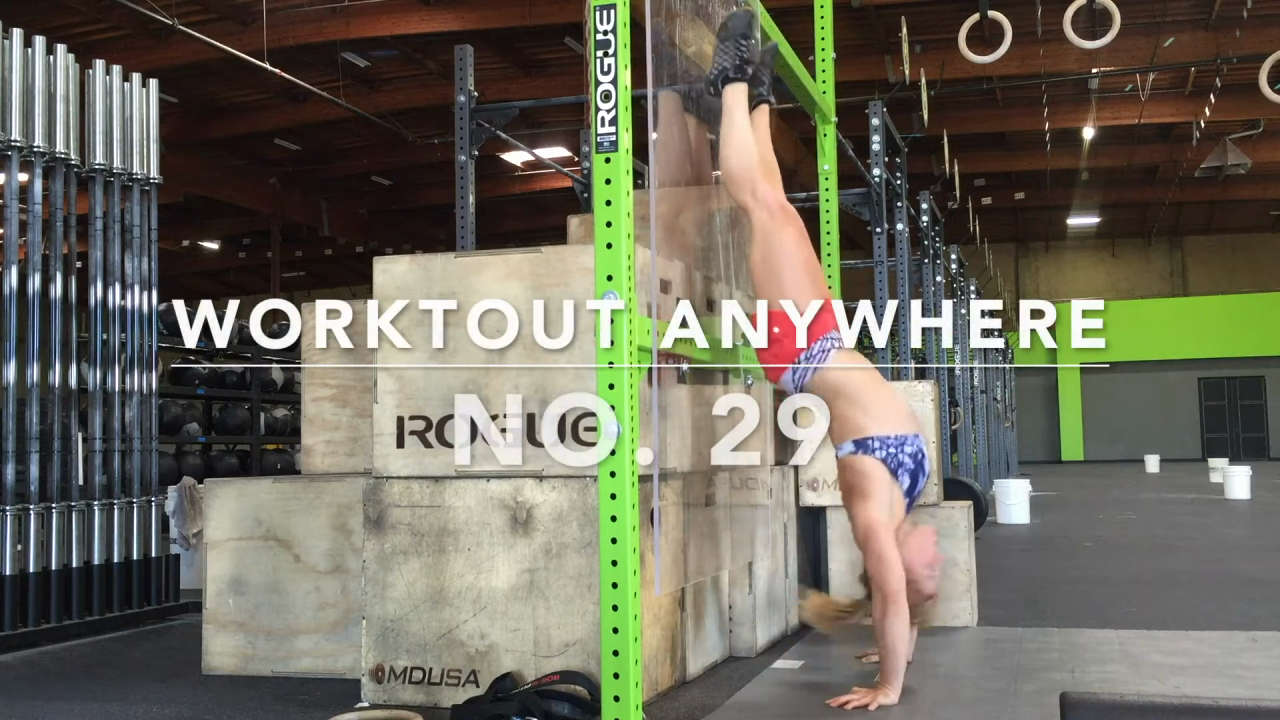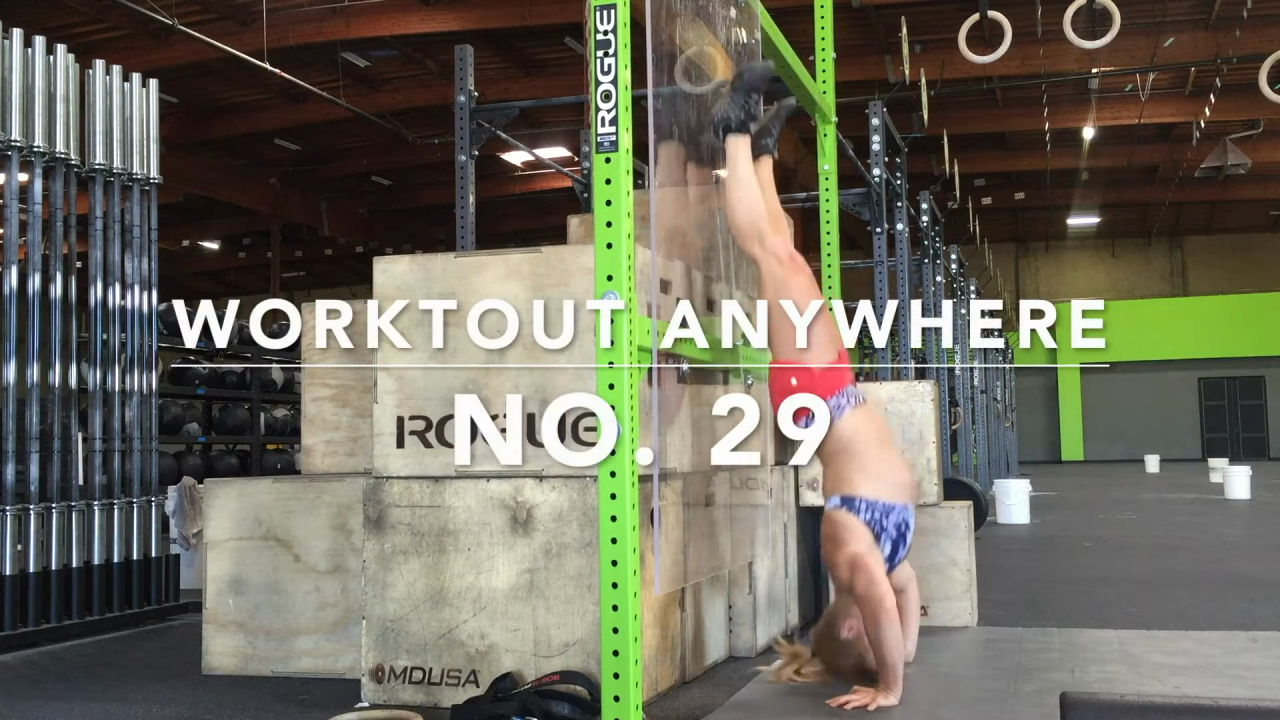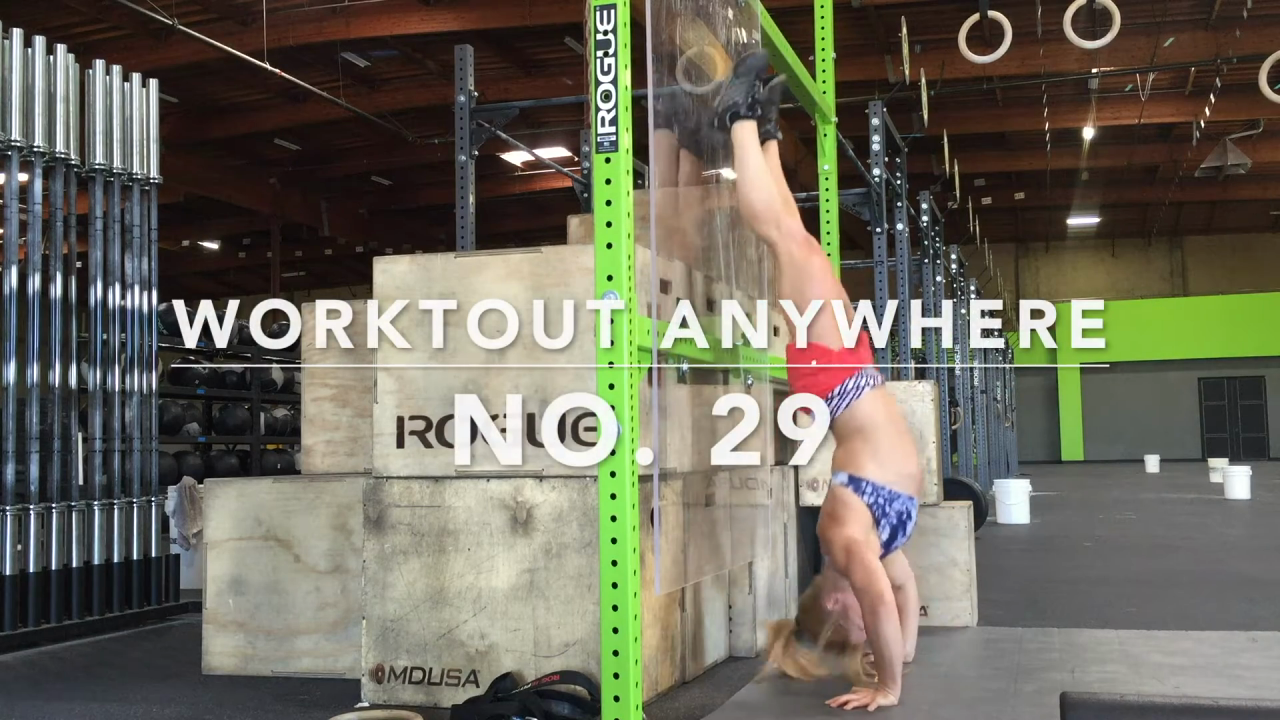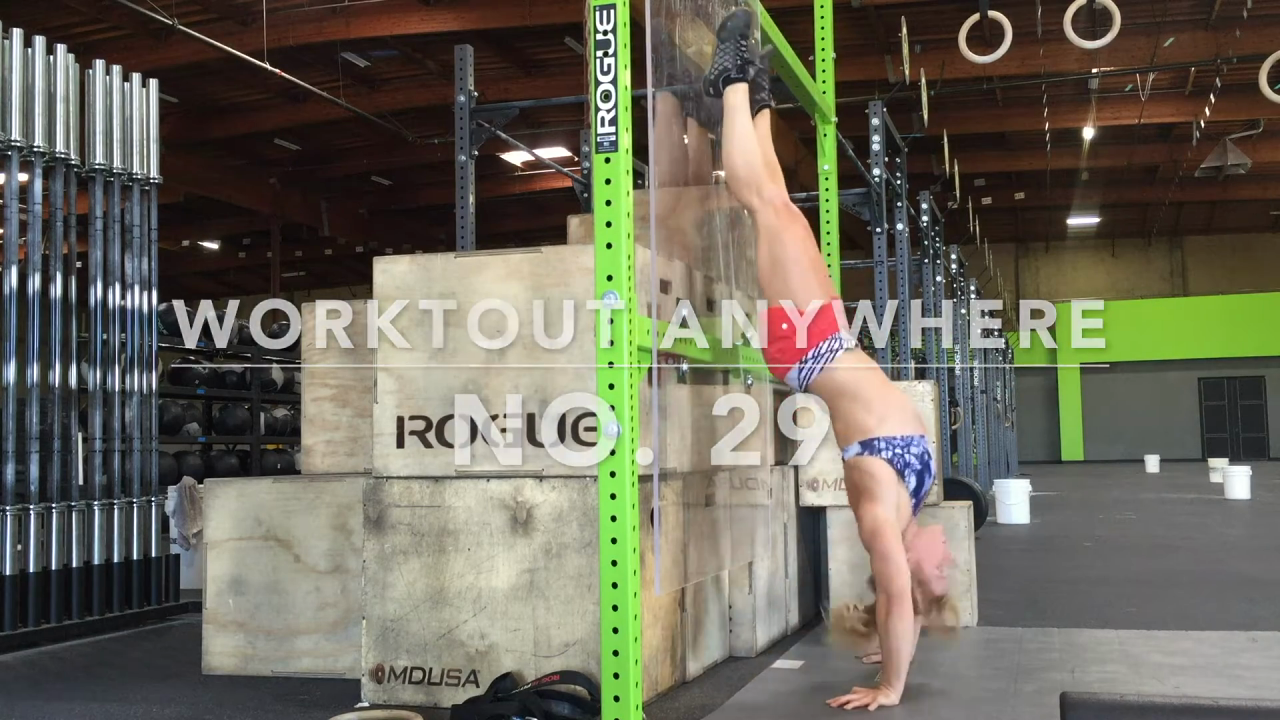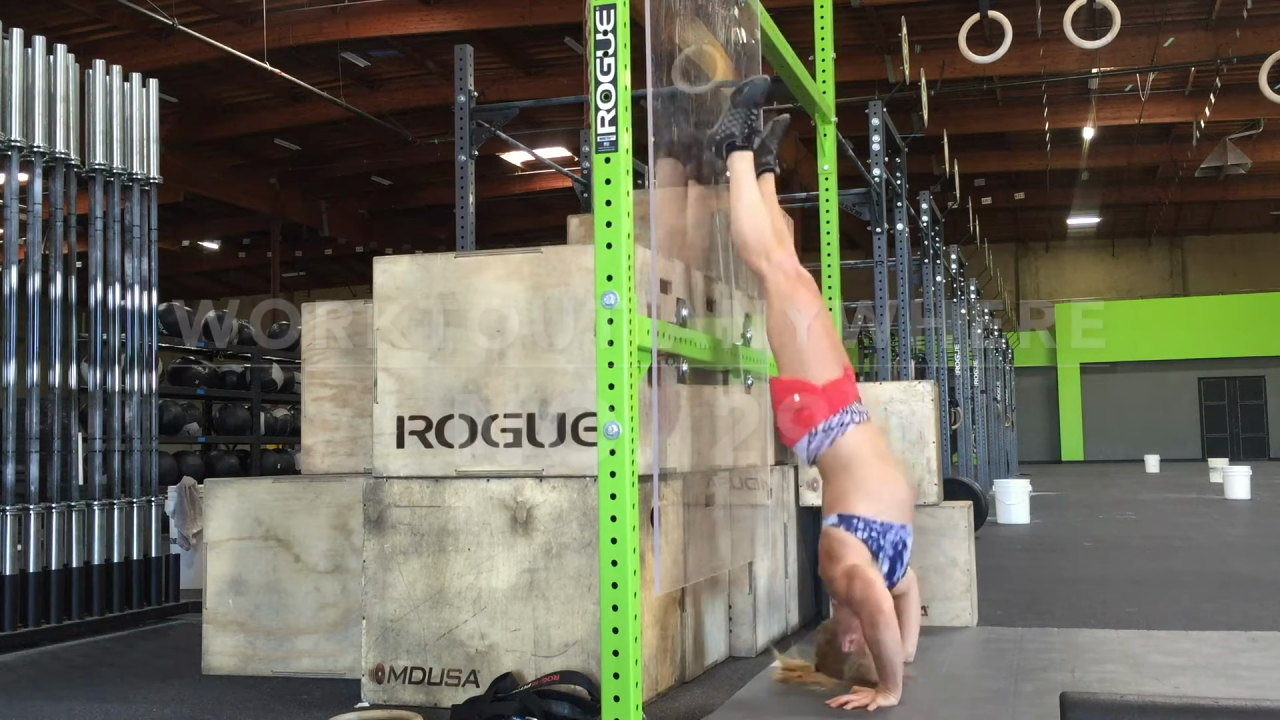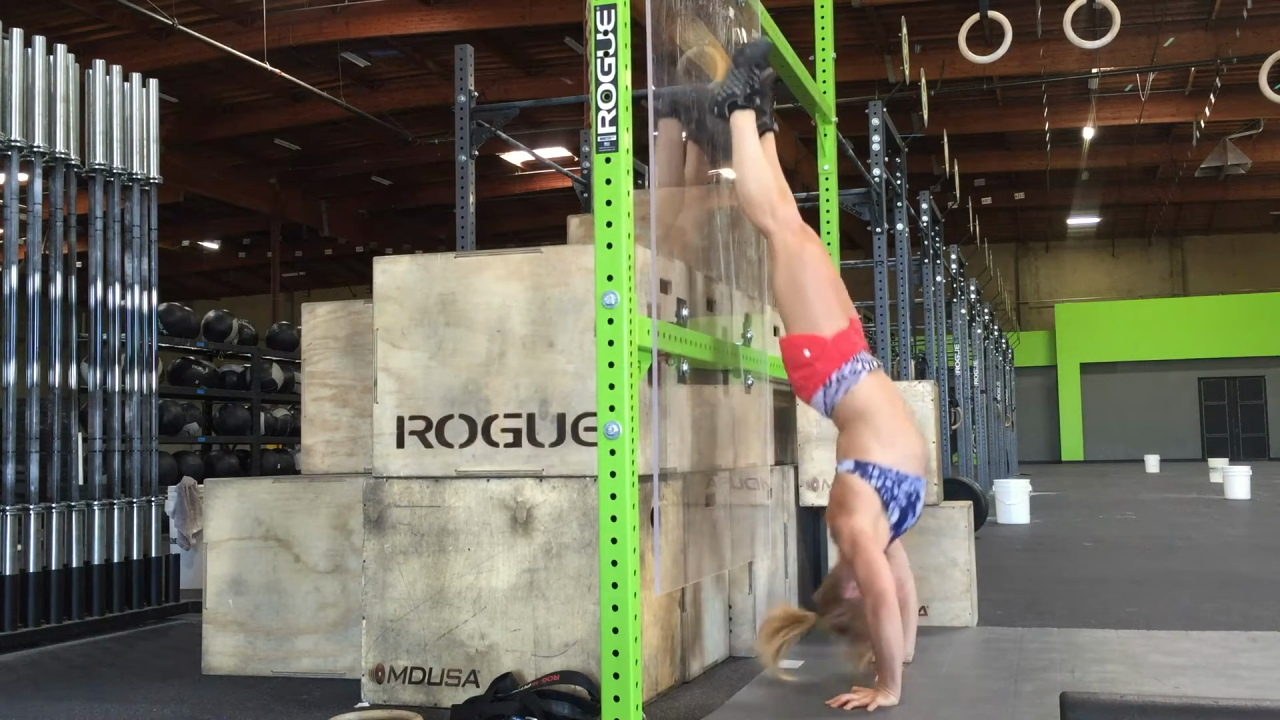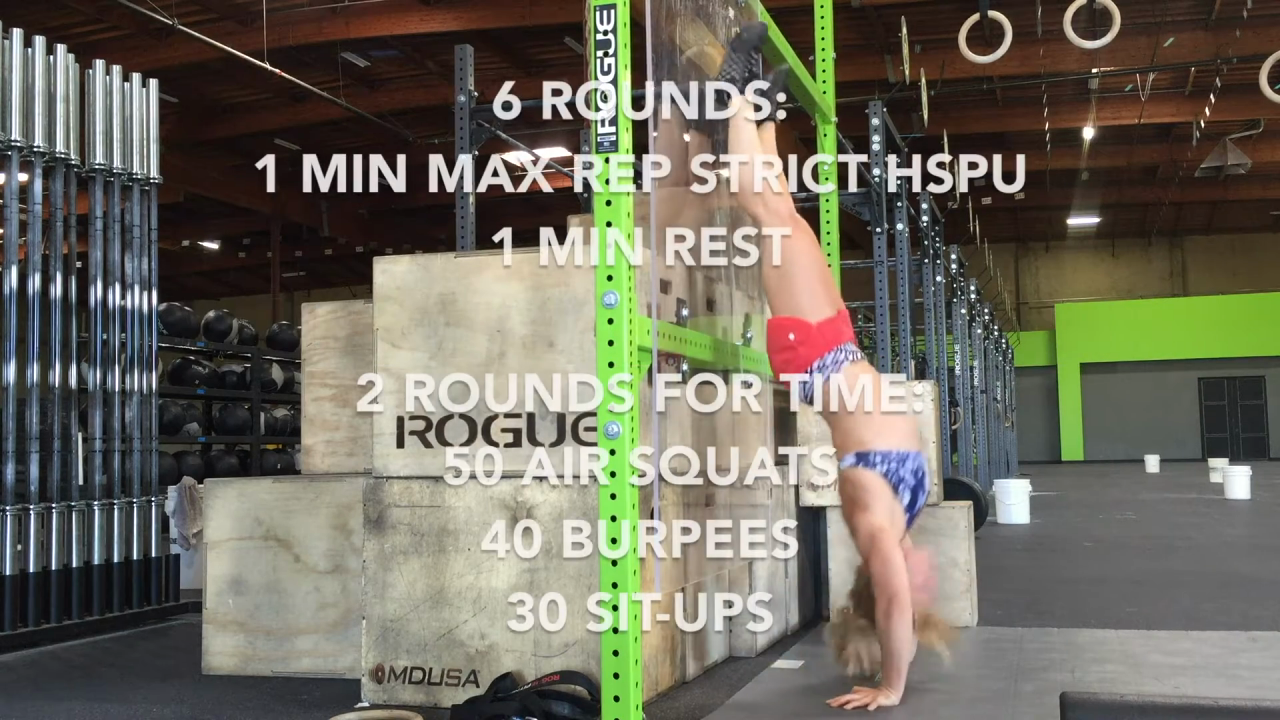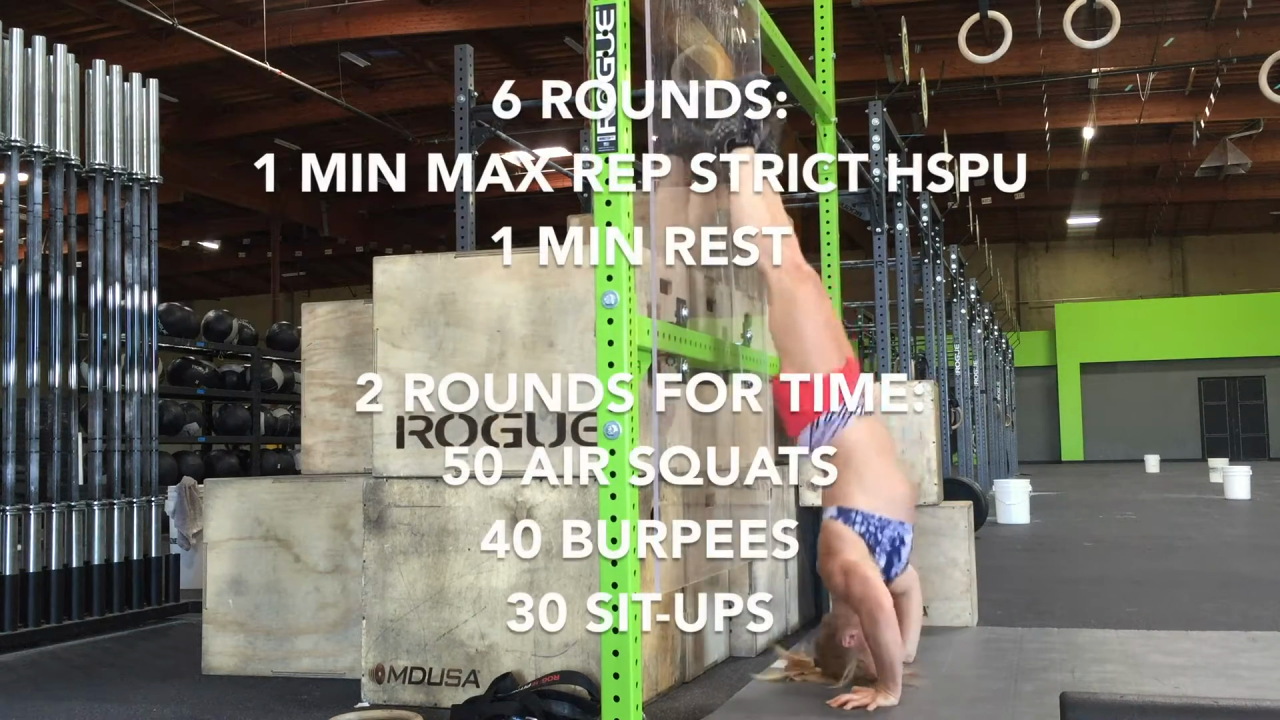
dt=0.3s
person 1, frame 1
left shoulder: (886, 499)
right shoulder: (874, 500)
right wrist: (888, 686)
left hip: (813, 343)
right hip: (802, 346)
left knee: (772, 207)
right knee: (765, 205)
left ankle: (754, 91)
right ankle: (737, 79)
person 1, frame 2
left shoulder: (861, 544)
right shoulder: (853, 545)
left wrist: (891, 680)
right wrist: (889, 688)
left hip: (823, 390)
right hip: (816, 391)
left knee: (778, 254)
right knee: (774, 252)
left ankle: (758, 141)
right ankle: (739, 128)
person 1, frame 3
right shoulder: (851, 529)
left wrist: (894, 670)
right wrist: (889, 687)
left hip: (841, 370)
right hip: (833, 369)
left knee: (791, 238)
right knee: (787, 237)
right ankle: (745, 115)
person 1, frame 4
left shoulder: (892, 502)
right shoulder: (882, 502)
right wrist: (889, 688)
left hip: (819, 341)
right hip: (810, 343)
left knee: (776, 209)
right knee: (769, 205)
left ankle: (751, 91)
right ankle: (737, 80)
person 1, frame 5
right shoulder: (849, 563)
left wrist: (894, 677)
right wrist: (889, 688)
left hip: (830, 407)
right hip: (822, 408)
left knee: (784, 269)
right knee: (779, 270)
right ankle: (741, 148)
person 1, frame 6
left shoulder: (865, 517)
right shoulder: (860, 517)
right wrist: (889, 685)
left hip: (840, 362)
right hip: (834, 363)
left knee: (788, 229)
right knee: (784, 228)
right ankle: (742, 106)
person 1, frame 7
left shoulder: (882, 510)
right shoulder: (876, 511)
right wrist: (891, 687)
left hip: (824, 350)
right hip: (816, 353)
left knee: (779, 219)
right knee: (774, 217)
left ankle: (757, 108)
right ankle: (742, 97)
person 1, frame 8
right shoulder: (848, 557)
left wrist: (890, 683)
right wrist: (889, 684)
left hip: (831, 397)
right hip: (826, 399)
left knee: (788, 267)
right knee: (784, 268)
right ankle: (744, 148)
